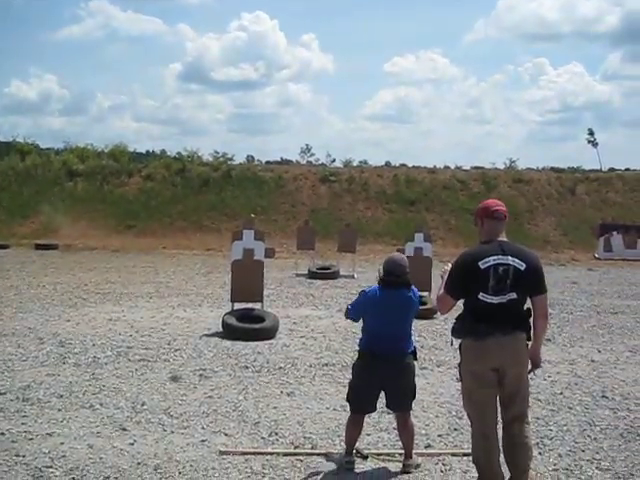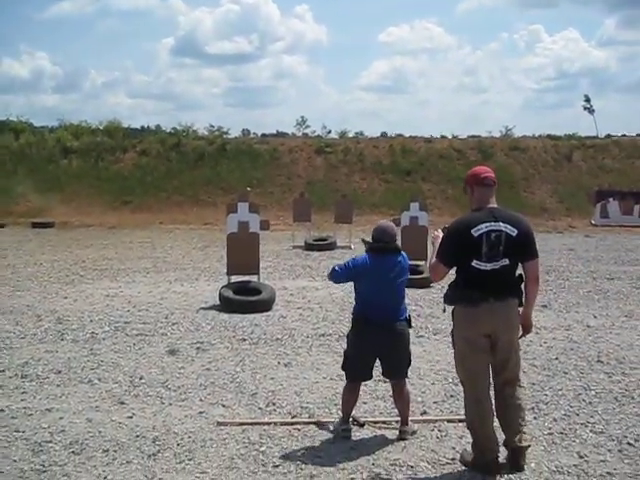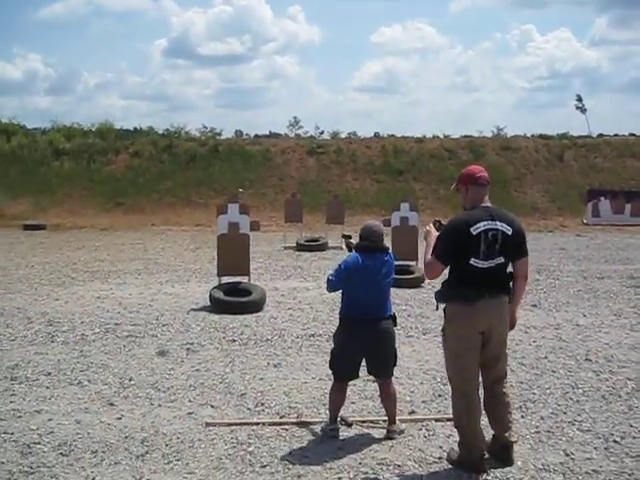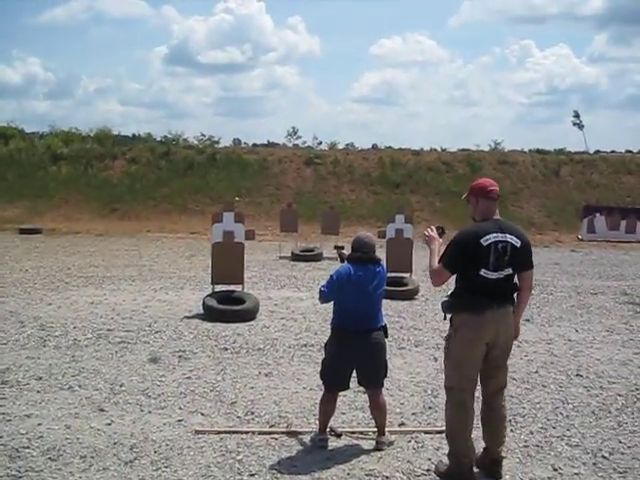
dt=0.5s
person 1, frame 1
left shoulder: (469, 259)
right shoulder: (528, 258)
left elbow: (443, 306)
right elbow: (541, 311)
left wrist: (447, 276)
right wrist: (536, 347)
left hip: (477, 346)
right hip: (515, 344)
left knee: (483, 422)
right knee: (517, 419)
person 1, frame 2
left shoulder: (461, 227)
right shoulder: (519, 224)
left elbow: (436, 274)
right elbow: (533, 276)
left wrist: (438, 243)
right wrist: (527, 312)
left hip: (470, 313)
right hip: (506, 311)
left knee: (476, 388)
right knee: (510, 384)
left ankle: (485, 456)
right ankle: (516, 450)
person 1, frame 3
left shoulder: (458, 225)
right shoulder: (511, 224)
left elbow: (431, 272)
right elbow: (521, 275)
left wrist: (431, 240)
right wrist: (512, 308)
left hip: (463, 310)
right hip: (497, 308)
left knee: (464, 384)
right knee: (497, 380)
left ankle: (472, 453)
right ankle: (503, 444)
person 1, frame 4
left shoulder: (468, 235)
right shoulder: (519, 236)
left elbow: (437, 278)
right elbow: (526, 286)
left wrist: (434, 245)
right wrist: (515, 319)
left hip: (470, 320)
right hip: (502, 319)
left knee: (460, 393)
right knee: (495, 392)
person 2, frame 1
left shoulder: (371, 294)
right shoulder: (413, 295)
left elbow: (350, 314)
left hip: (370, 361)
right hip: (401, 362)
left knee: (358, 412)
right knee: (403, 414)
left ankle: (348, 456)
right ankle: (409, 459)
person 2, frame 2
left shoulder: (361, 263)
right shoulder: (403, 261)
left elbow: (333, 276)
left hip: (364, 329)
right hip: (396, 329)
left knee: (353, 380)
right knee: (399, 382)
left ankle: (344, 424)
right ankle: (405, 426)
person 2, frame 3
left shoulder: (352, 261)
right shoulder: (388, 259)
left elbow: (331, 286)
right wrist: (356, 250)
left hip: (351, 328)
right hip: (381, 327)
left knee: (341, 380)
right knee: (385, 380)
left ankle: (332, 424)
right ankle: (392, 425)
person 2, frame 4
left shoulder: (344, 272)
right shoulder: (380, 271)
left elbow: (323, 297)
right wrist: (347, 261)
left hip: (343, 338)
right hip: (373, 338)
left knee: (331, 390)
right knee: (375, 391)
left ankle: (321, 435)
right ankle: (382, 436)
